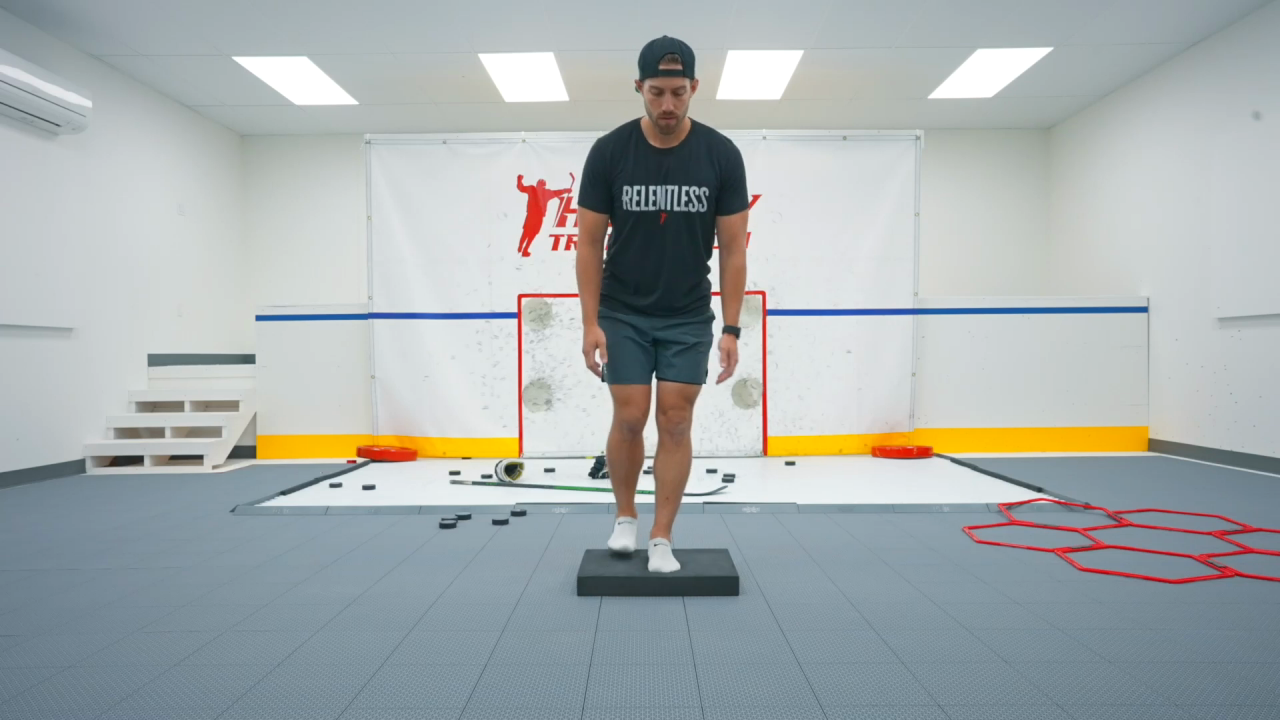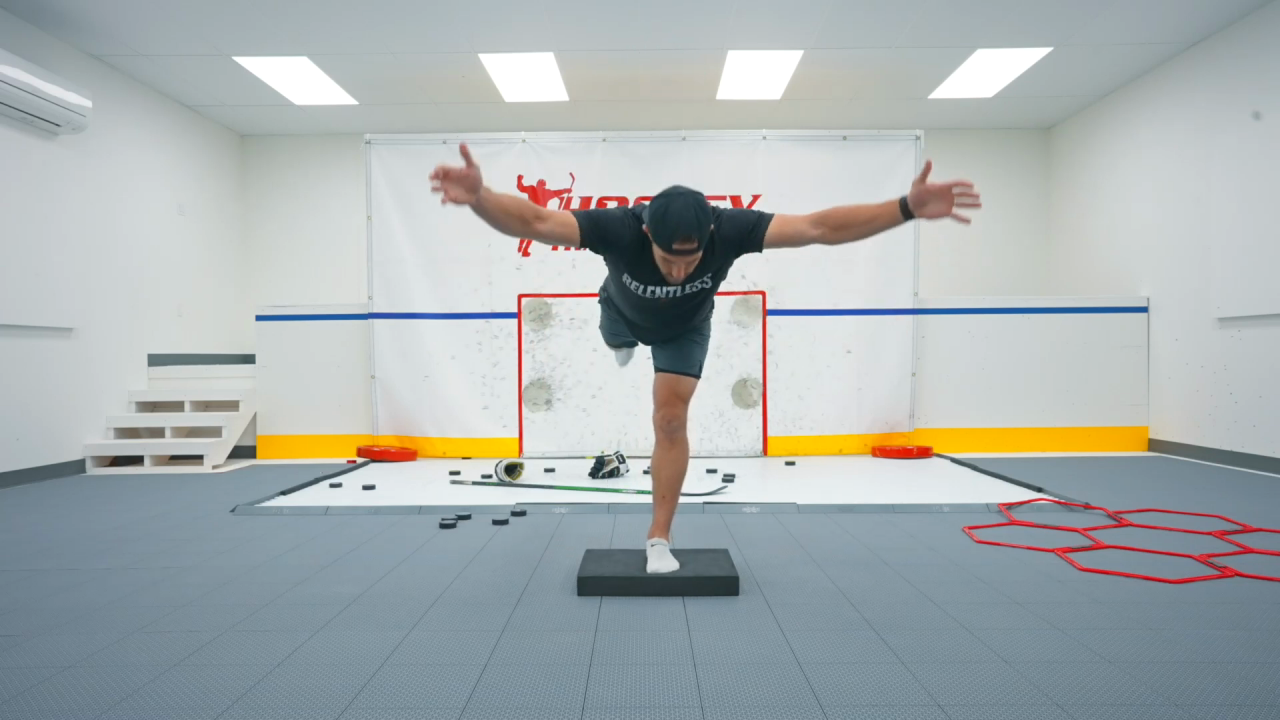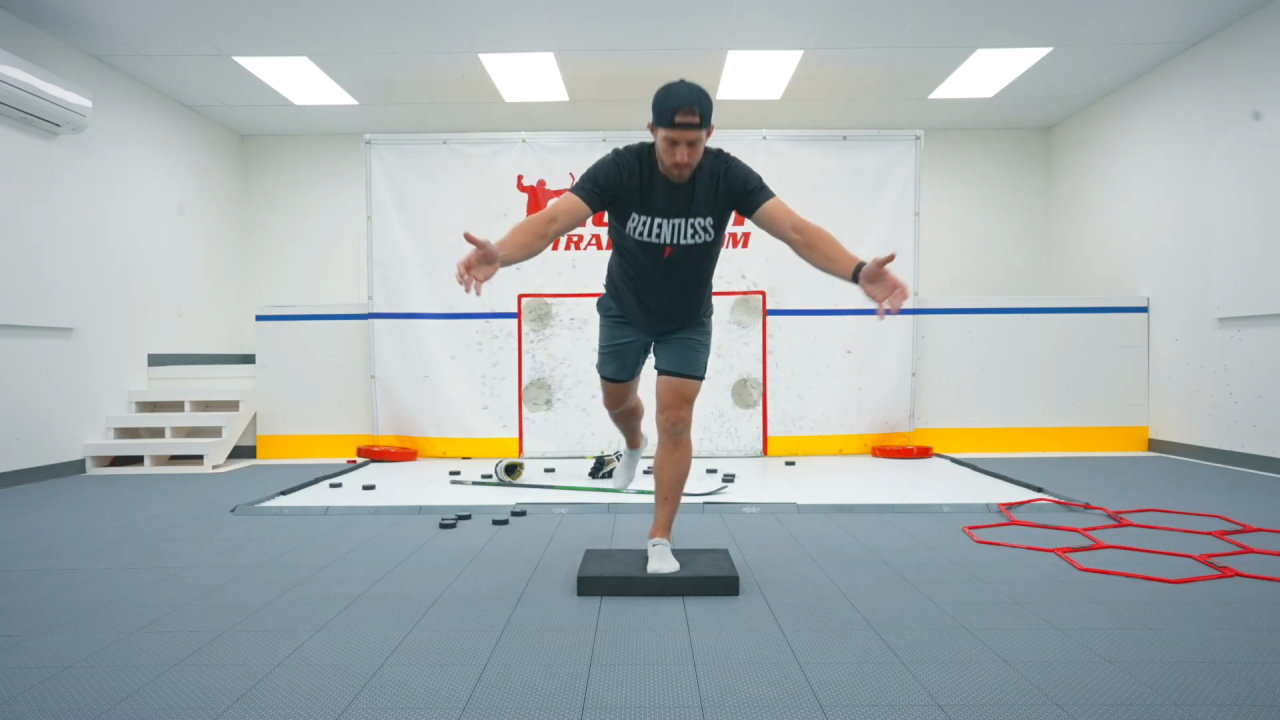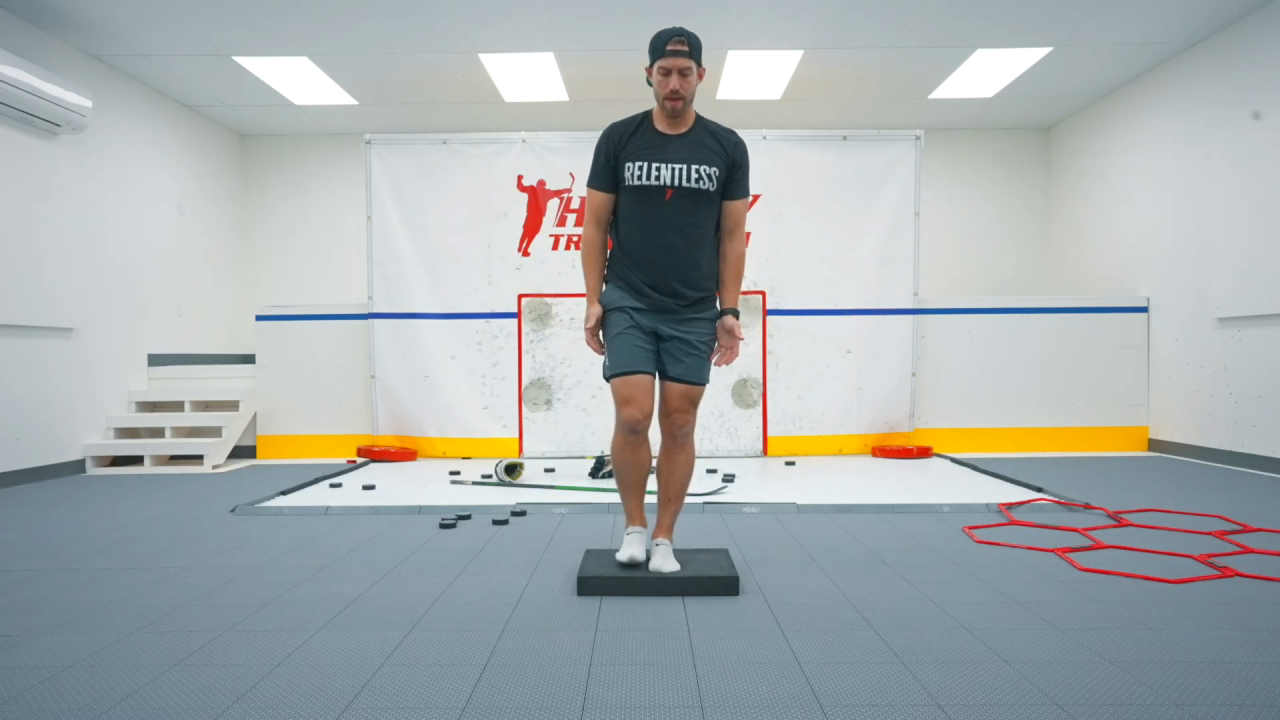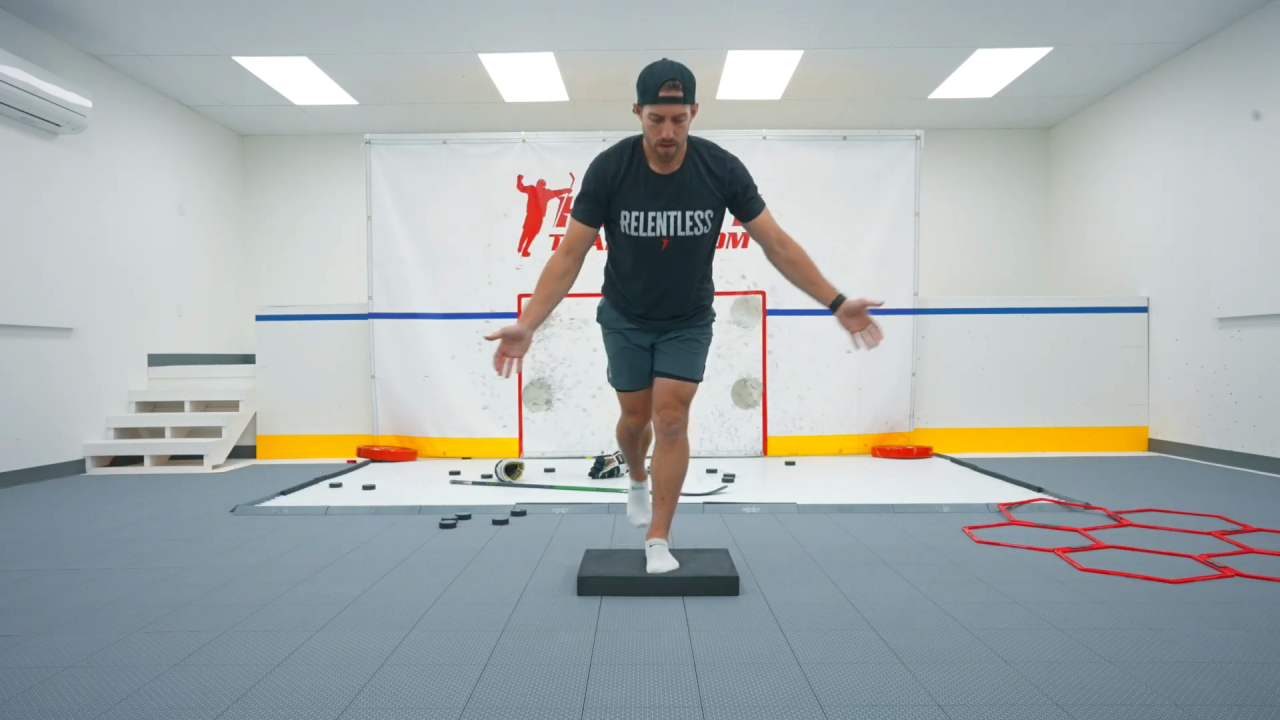
dt=1s
person 1, frame 1
left shoulder: (721, 155)
right shoulder: (608, 152)
left elbow: (733, 248)
right elbow: (589, 244)
left wrist: (731, 329)
right wrist: (589, 323)
left hip: (687, 315)
right hip: (622, 311)
left knee: (674, 422)
right knee: (629, 418)
left ankle: (661, 540)
right ankle: (625, 516)
person 1, frame 2
left shoulder: (728, 231)
right shoulder: (618, 231)
left elbow: (820, 228)
right elbow: (534, 222)
left wrist: (907, 206)
right wrist: (478, 197)
left hip: (685, 328)
right hip: (626, 316)
left knee: (670, 420)
right knee: (619, 344)
left ankle: (658, 541)
right ankle: (631, 346)
person 1, frame 3
left shoulder: (728, 174)
right shoulder: (620, 168)
left elbow: (795, 230)
right elbow: (552, 220)
left wrist: (859, 271)
right wrist: (498, 255)
left hip: (687, 320)
right hip: (624, 310)
left knee: (674, 421)
right knee: (619, 402)
left ankle: (660, 540)
right ankle: (634, 450)
person 1, frame 4
left shoulder: (726, 146)
right shoulder: (618, 138)
left elbow: (732, 235)
right elbow: (595, 226)
left wrist: (729, 310)
right wrist: (593, 300)
left hip: (693, 311)
right hip: (627, 304)
left knee: (678, 426)
right knee: (632, 418)
left ankle: (664, 539)
right ankle: (634, 528)
person 1, frame 5
left shoulder: (722, 169)
right shoulder: (608, 169)
left elbow: (776, 243)
right elbow: (569, 254)
left wrist: (837, 303)
right wrist: (526, 325)
left hip: (688, 319)
right hip: (625, 316)
left knee: (670, 420)
right knee: (636, 418)
left ankle: (658, 540)
right ankle: (637, 478)
